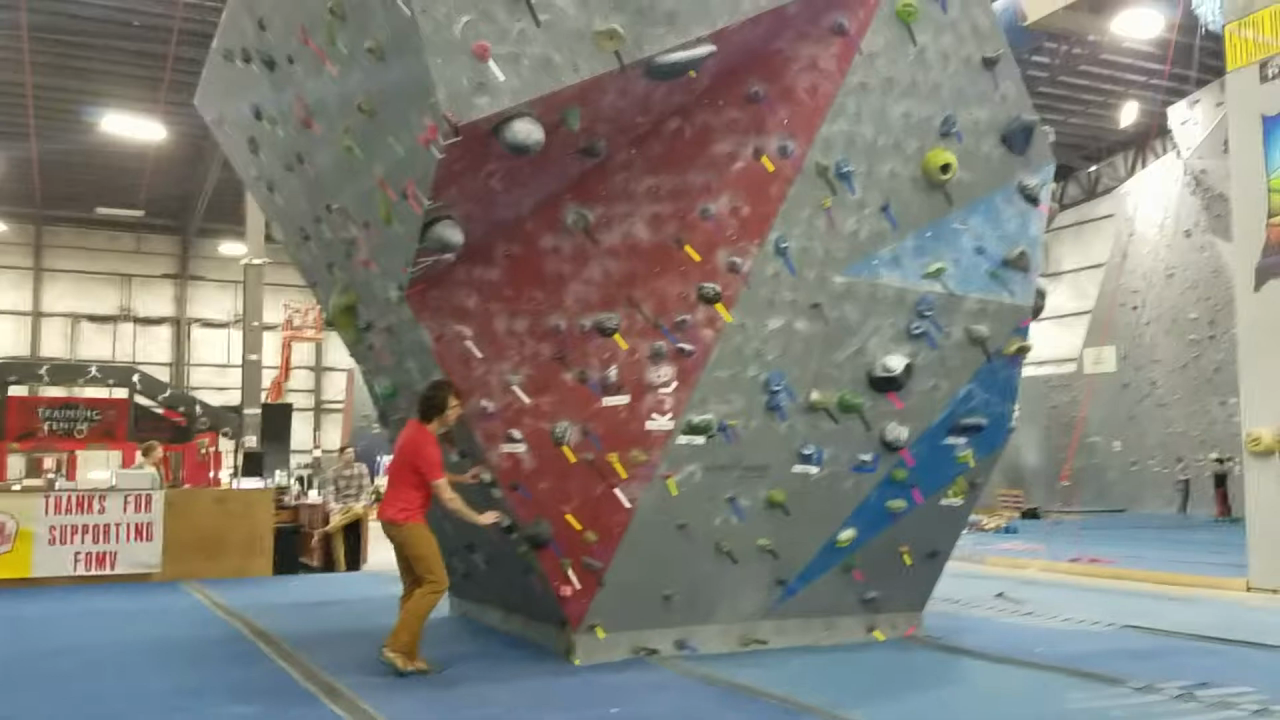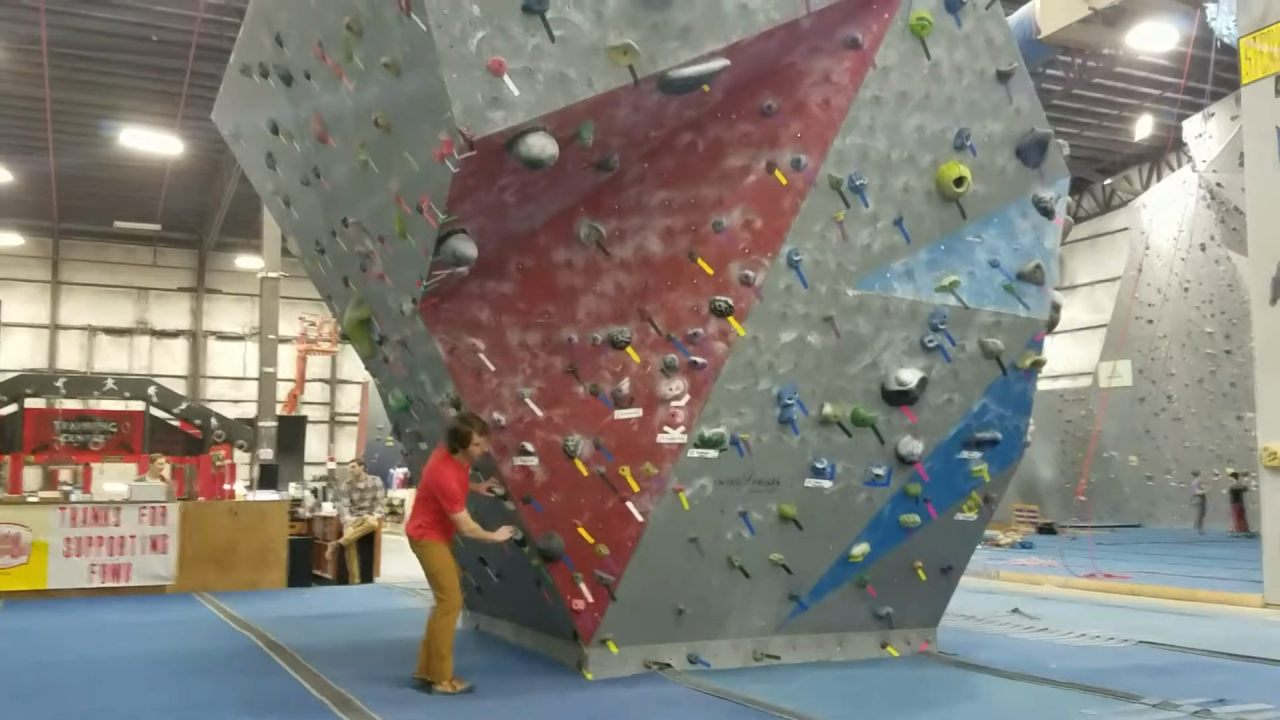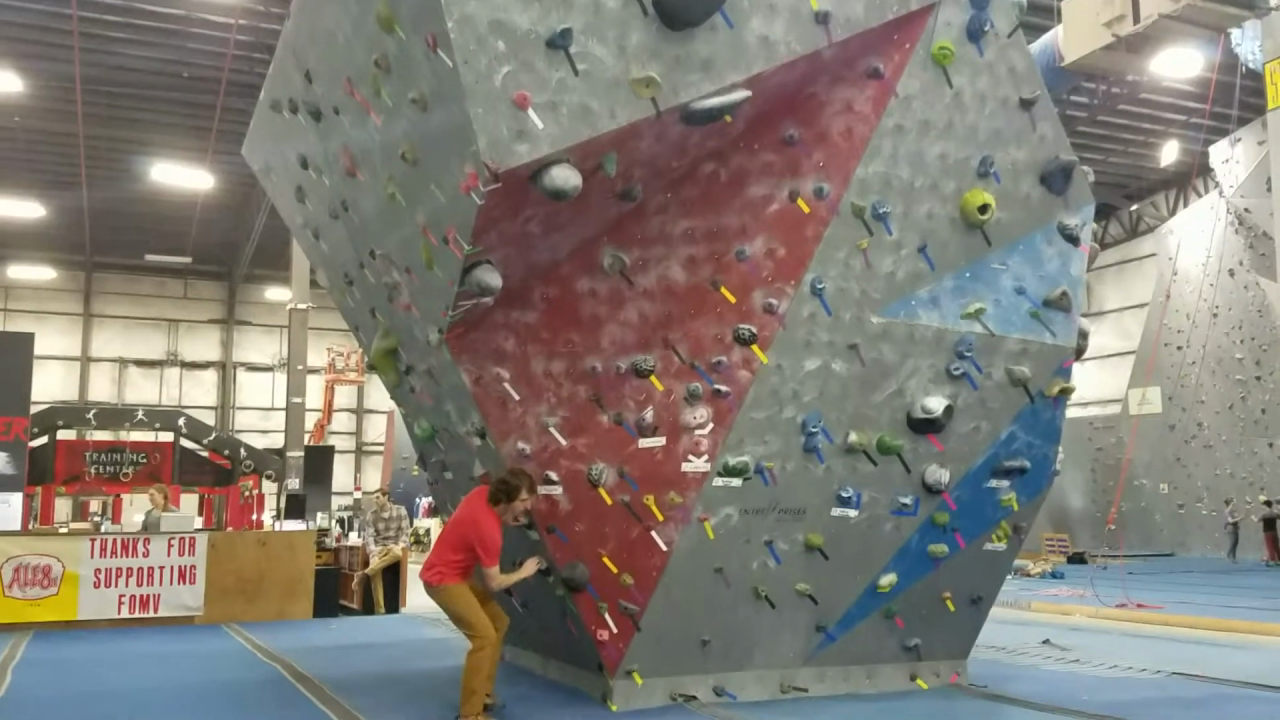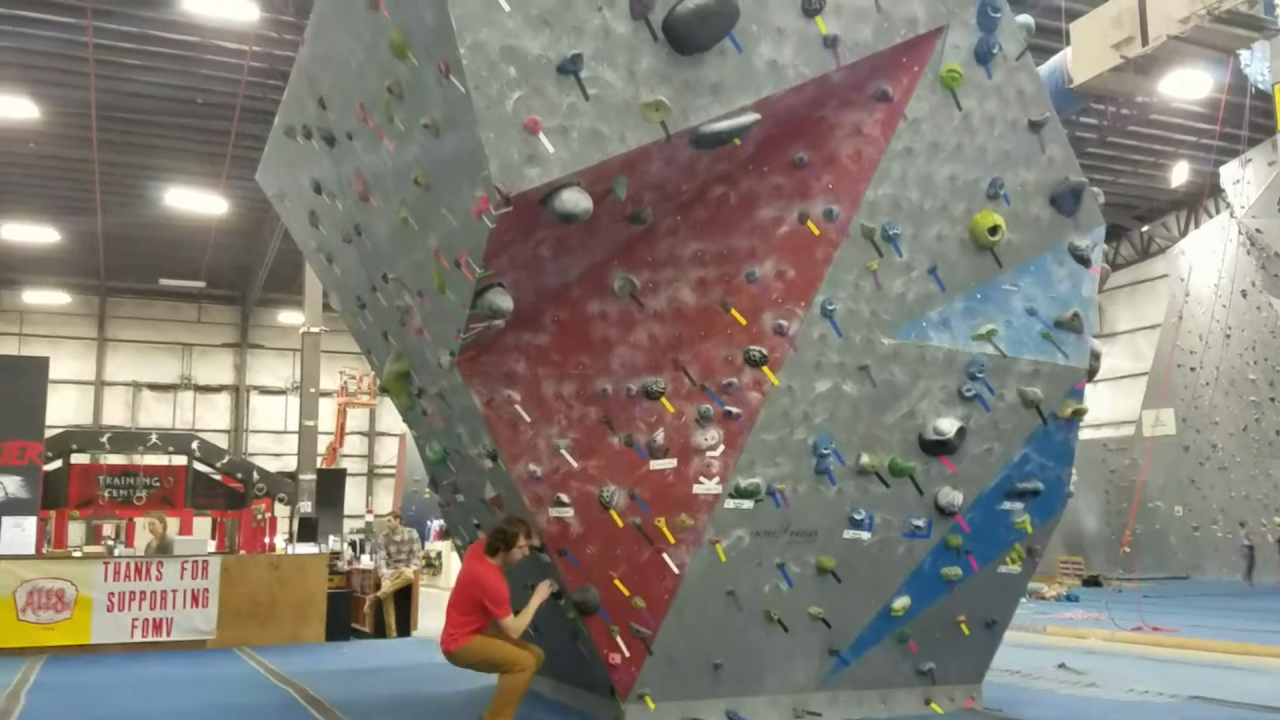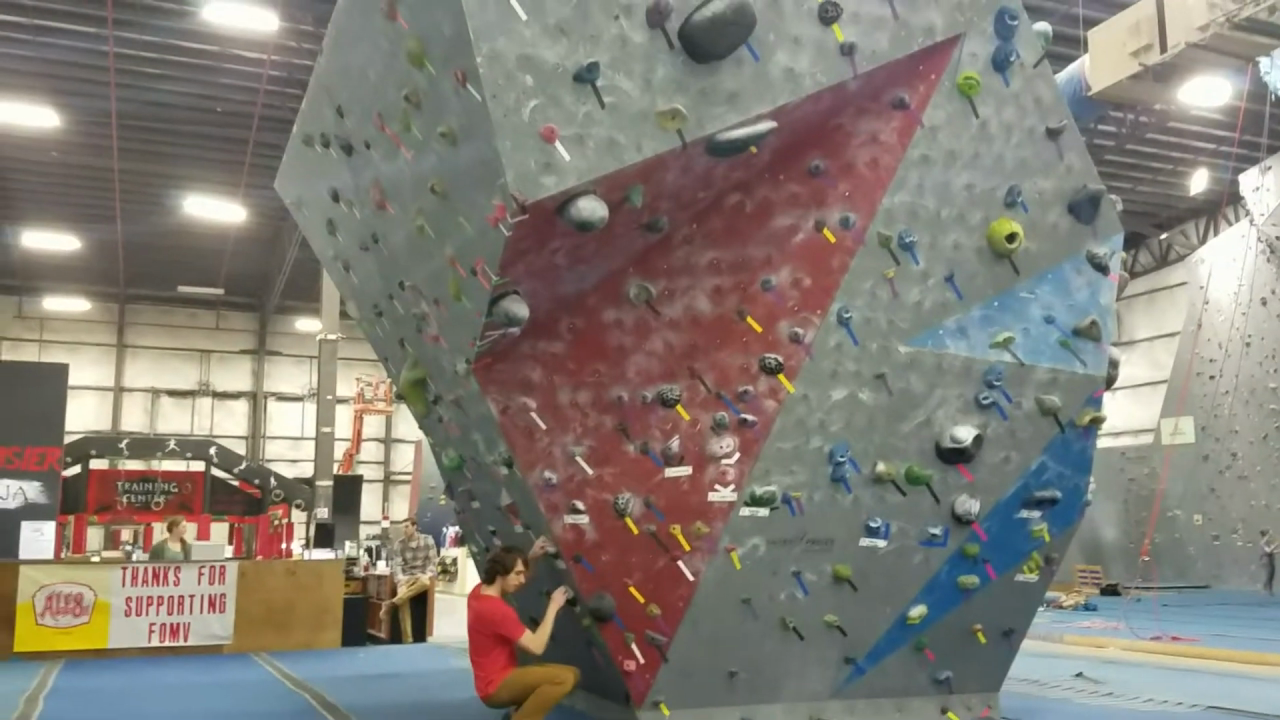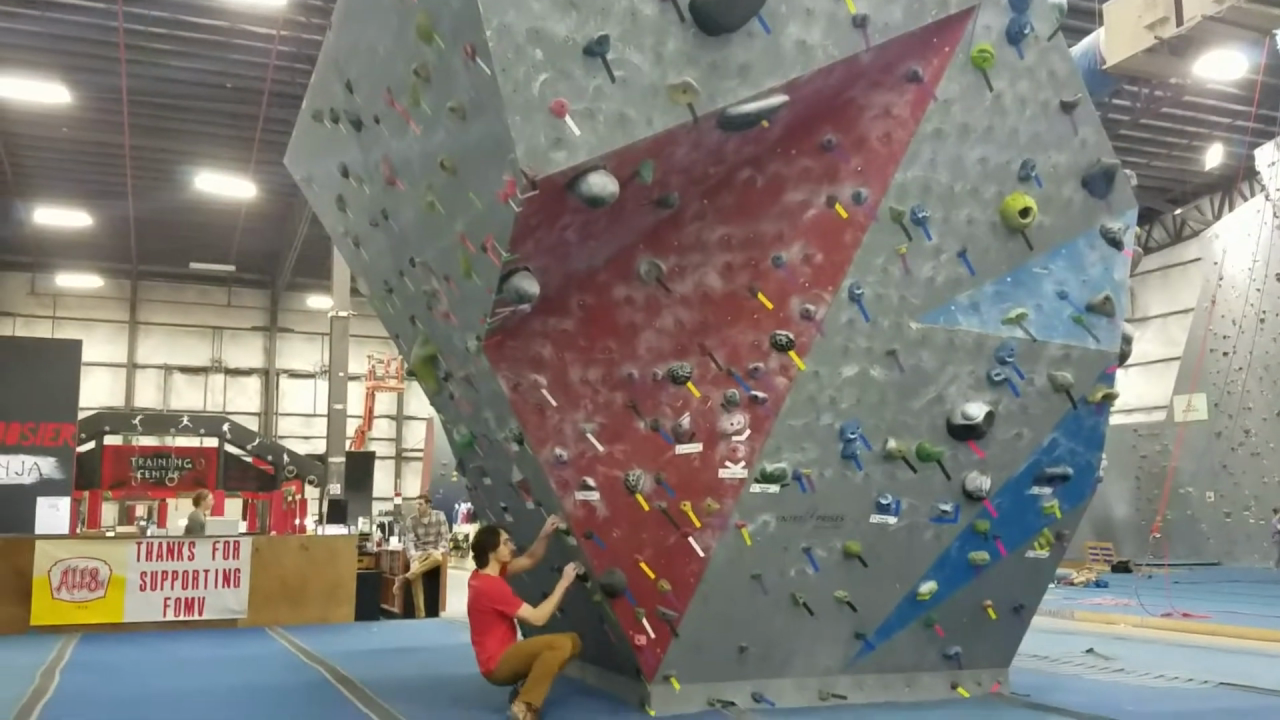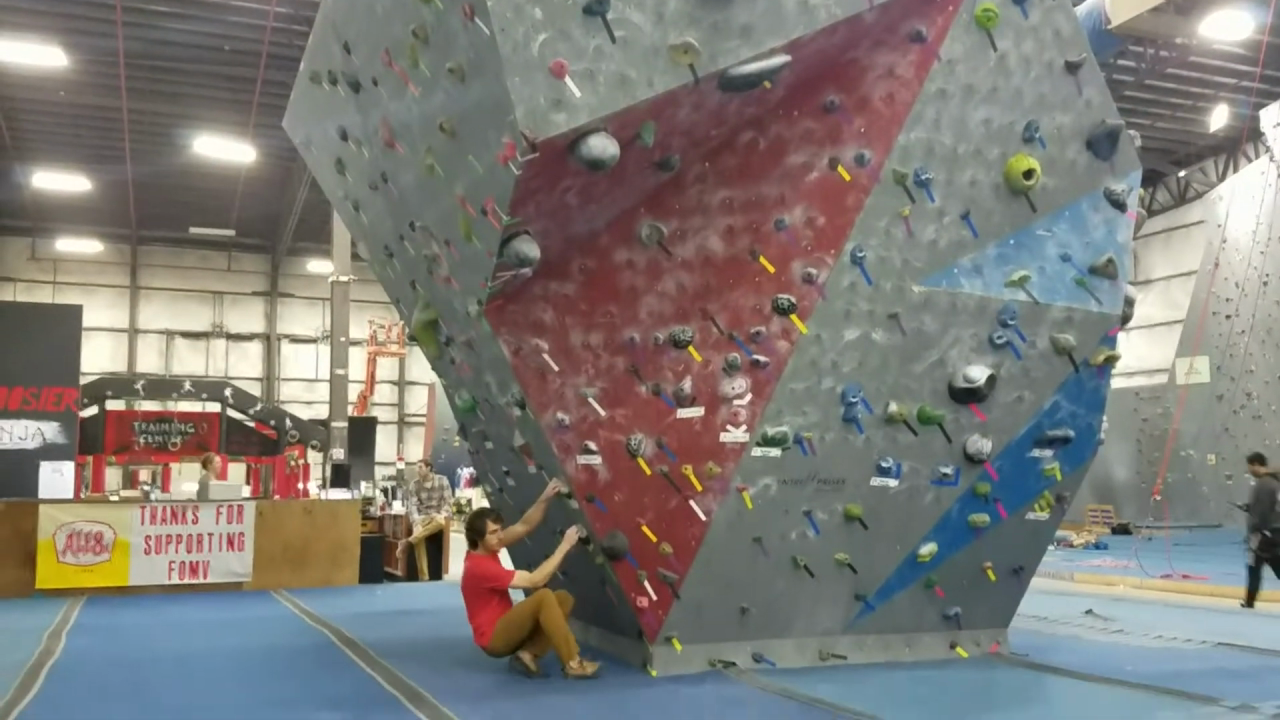
dt=0.5s
person 1, frame 1
left shoulder: (415, 429)
right shoulder: (425, 444)
right elbow: (447, 498)
left wrist: (460, 478)
right wrist: (479, 518)
left hip: (394, 517)
right hip: (407, 520)
left knee: (415, 586)
right knee: (436, 582)
left ankle: (407, 656)
right ankle: (395, 647)
person 1, frame 2
left shoulder: (454, 456)
right shoulder: (445, 475)
right elbow: (467, 528)
left wrist: (476, 487)
right wrist: (496, 536)
left hip: (437, 534)
right hip: (428, 537)
left knee: (446, 601)
right knee: (450, 601)
left ankle: (426, 672)
right ankle: (442, 680)
person 1, frame 3
left shoulder: (482, 493)
right shoulder: (488, 529)
right elbow: (494, 583)
left wrist: (505, 519)
right wrist: (523, 572)
left hip: (456, 572)
right hip: (443, 579)
left knee: (499, 622)
right knee: (484, 636)
left ankle: (483, 693)
person 1, frame 4
left shoulder: (476, 551)
right shoulder: (491, 581)
right elbow: (513, 631)
left wrist: (520, 541)
right wrist: (537, 598)
left hip: (471, 633)
right hip: (460, 645)
left knee: (535, 655)
right knee: (525, 663)
person 1, frame 5
left shoulder: (479, 592)
right shoulder: (497, 610)
left elbow: (514, 580)
right elbow: (536, 647)
left wrist: (532, 557)
right wrist: (553, 607)
left hip: (501, 677)
right hip: (496, 687)
left knee: (572, 674)
right knee: (564, 678)
person 1, frame 6
left shoulder: (484, 574)
right shoulder: (491, 587)
left elbow: (529, 560)
right elbow: (538, 618)
left wrist: (544, 535)
right wrist: (564, 582)
left hip: (505, 658)
right hip: (497, 664)
left knee: (572, 641)
right knee: (562, 642)
left ankle: (527, 691)
person 1, frame 7
left shoulder: (485, 550)
right shoulder: (481, 567)
left elbow: (525, 526)
right elbow: (535, 580)
left wrist: (545, 499)
right wrist: (565, 545)
left hip: (504, 628)
right hip: (494, 638)
left knee: (564, 598)
right knee: (544, 596)
left ankle: (527, 654)
right ankle: (572, 663)
